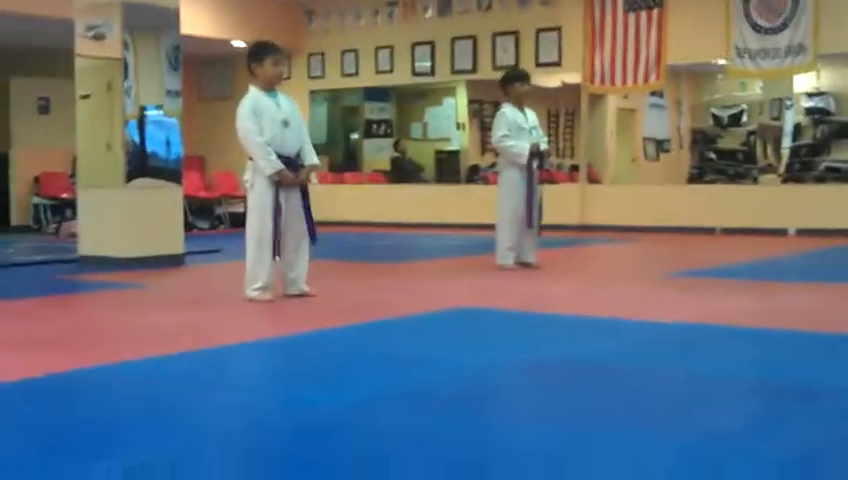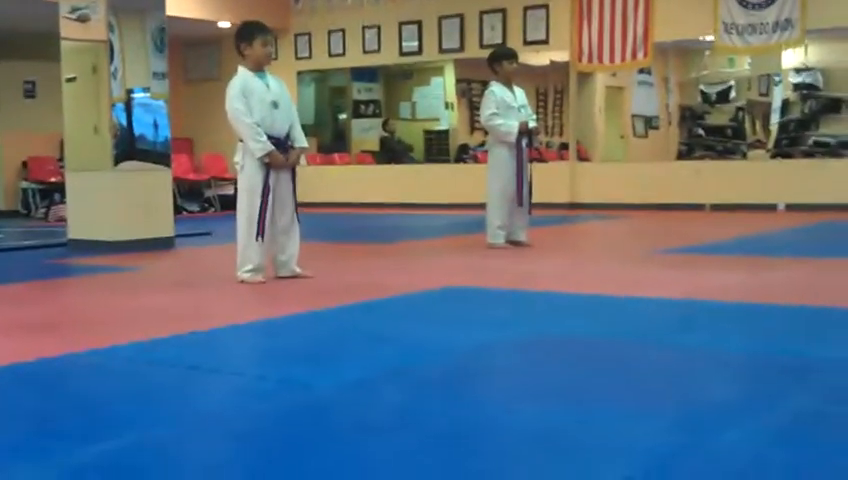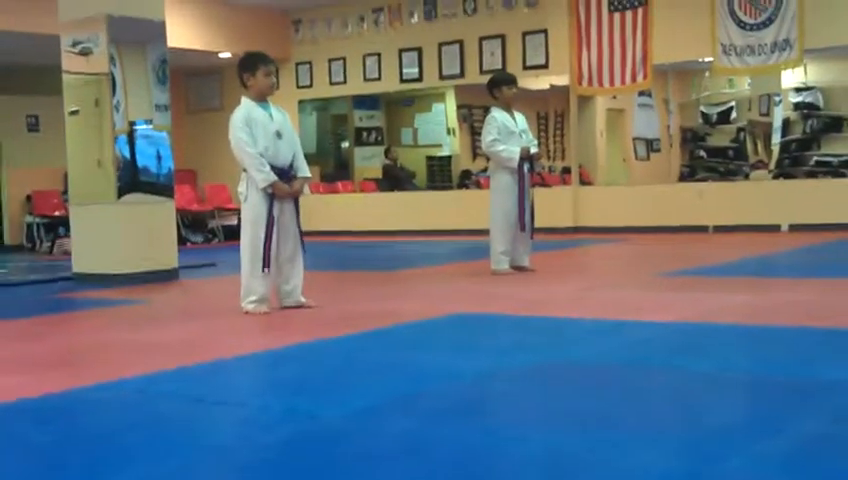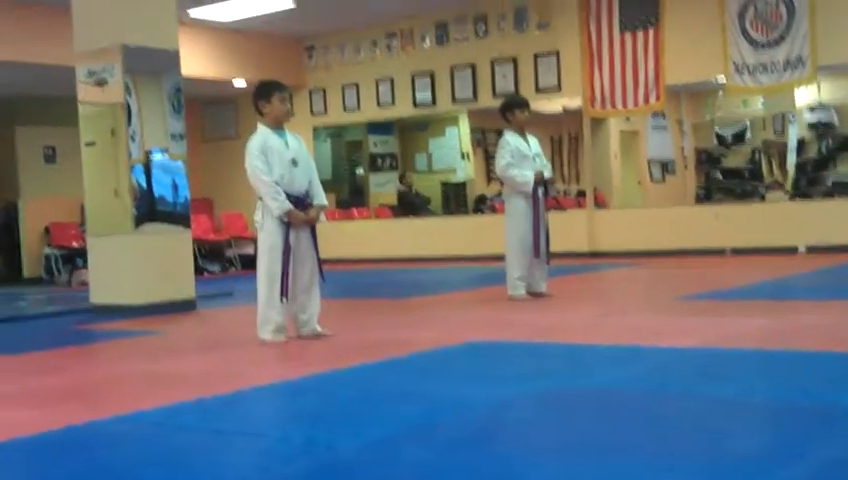
dt=0.3s
person 1, frame 1
left shoulder: (288, 102)
right shoulder: (249, 104)
left elbow: (302, 135)
right elbow: (254, 142)
left wrist: (308, 165)
right wrist: (278, 171)
left hip: (294, 175)
right hip: (265, 176)
left knee: (296, 231)
right knee: (262, 231)
left ankle: (295, 284)
right ankle: (257, 286)
person 1, frame 2
left shoulder: (277, 83)
right shoulder: (238, 84)
left elbow: (292, 116)
right elbow: (243, 123)
left wrist: (297, 147)
right wrist: (269, 152)
left hip: (283, 155)
right hip: (255, 157)
left knee: (286, 213)
right knee: (253, 213)
left ankle: (286, 266)
right ankle: (249, 269)
person 1, frame 3
left shoulder: (280, 113)
right shoulder: (242, 115)
left elbow: (294, 146)
right elbow: (247, 153)
left wrist: (300, 177)
right wrist: (272, 182)
left hip: (287, 185)
right hip: (259, 187)
left knee: (290, 242)
right knee: (257, 243)
left ankle: (291, 295)
right ankle: (254, 299)
person 1, frame 4
left shoulder: (296, 140)
right shoulder: (258, 142)
left elbow: (311, 173)
right elbow: (262, 181)
left wrist: (317, 205)
right wrist: (288, 210)
left hip: (303, 213)
right hip: (275, 215)
left knee: (307, 270)
right knee: (273, 272)
left ankle: (307, 324)
right ankle: (271, 328)
person 2, frame 1
left shoulder: (531, 114)
right shoulder: (504, 114)
left elbow: (540, 138)
right elbow: (499, 141)
left wrist: (542, 149)
right wrist: (526, 150)
left hip: (530, 169)
right hip: (512, 169)
left knee: (531, 212)
right knee: (511, 213)
left ankle: (526, 256)
right ankle: (506, 258)
person 2, frame 2
left shoulder: (519, 92)
right shoulder: (492, 92)
left elbow: (529, 116)
right elbow: (488, 119)
left wrist: (531, 127)
right wrist: (515, 128)
left hip: (519, 147)
right hip: (501, 147)
left knee: (521, 191)
right knee: (501, 191)
left ankle: (516, 234)
right ankle: (496, 237)
person 2, frame 3
left shoulder: (520, 117)
right shoulder: (494, 118)
left elbow: (530, 141)
right elbow: (489, 146)
left wrist: (533, 152)
right wrist: (517, 153)
left hip: (521, 172)
right hip: (504, 173)
left knee: (524, 216)
right knee: (504, 217)
left ankle: (520, 259)
right ankle: (500, 262)
person 2, frame 4
left shoulder: (533, 141)
right shoulder: (507, 141)
left elbow: (544, 165)
right elbow: (504, 170)
left wrist: (546, 176)
right wrist: (531, 178)
left hip: (536, 196)
right hip: (518, 197)
left knee: (539, 241)
right knee: (519, 242)
left ankle: (536, 286)
right ankle: (516, 288)
